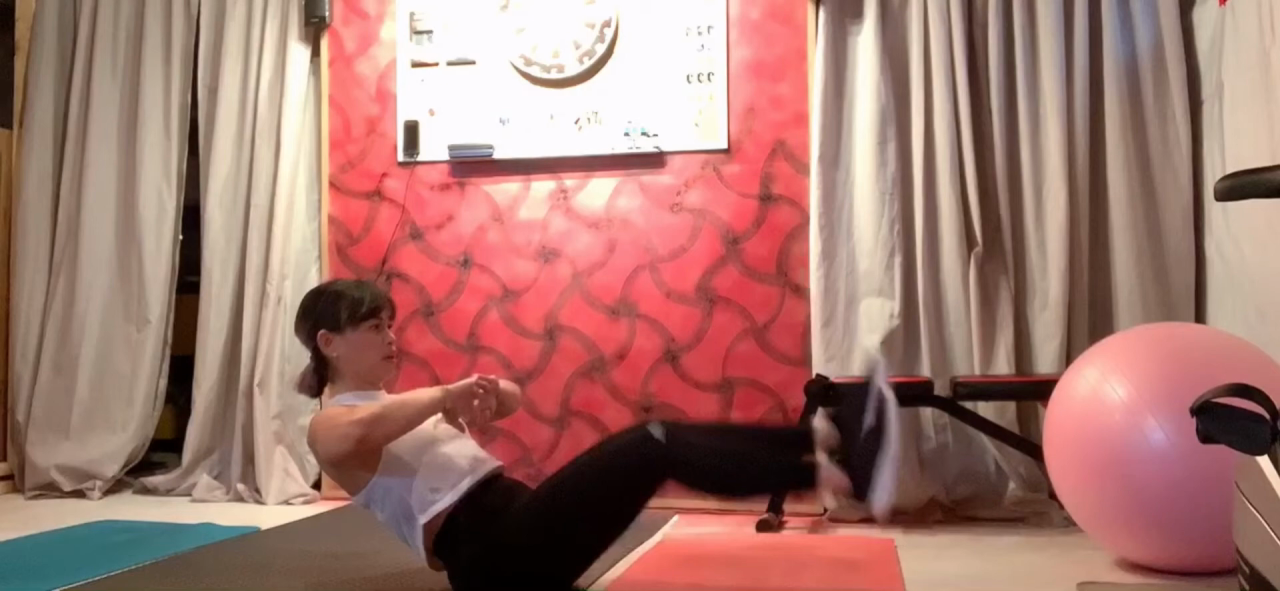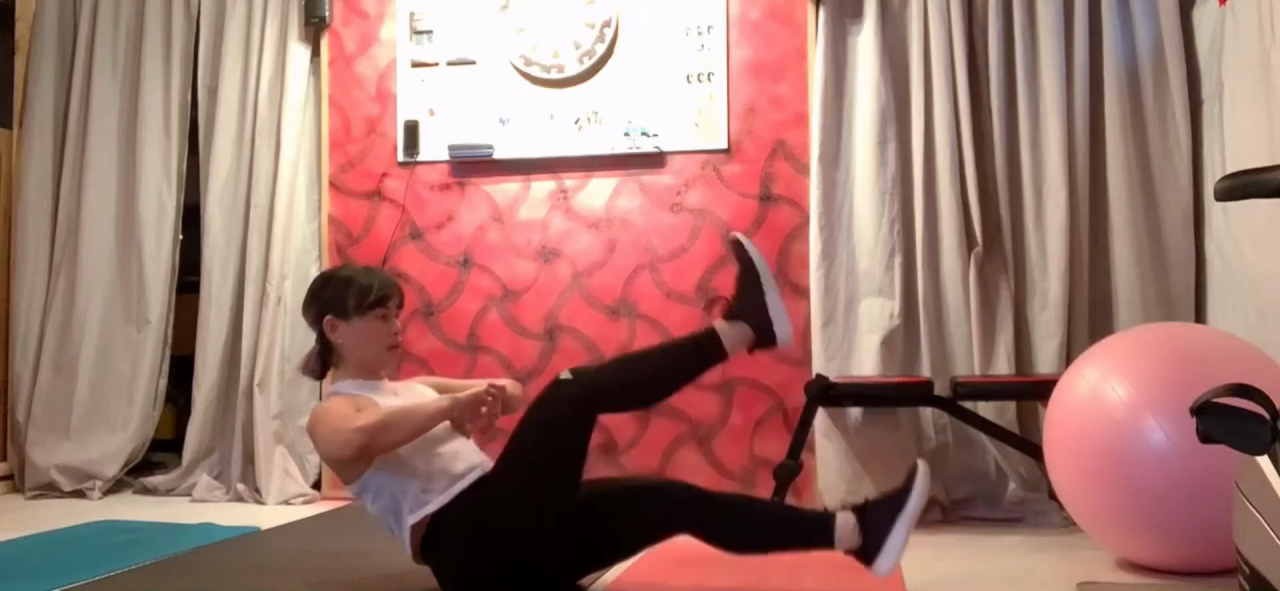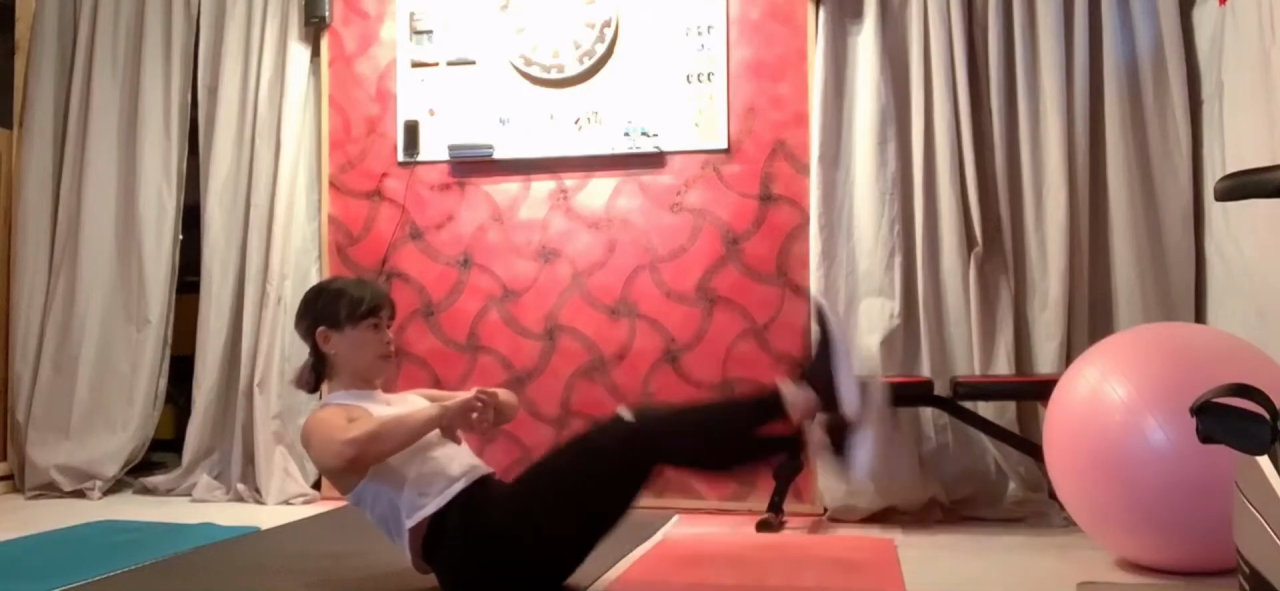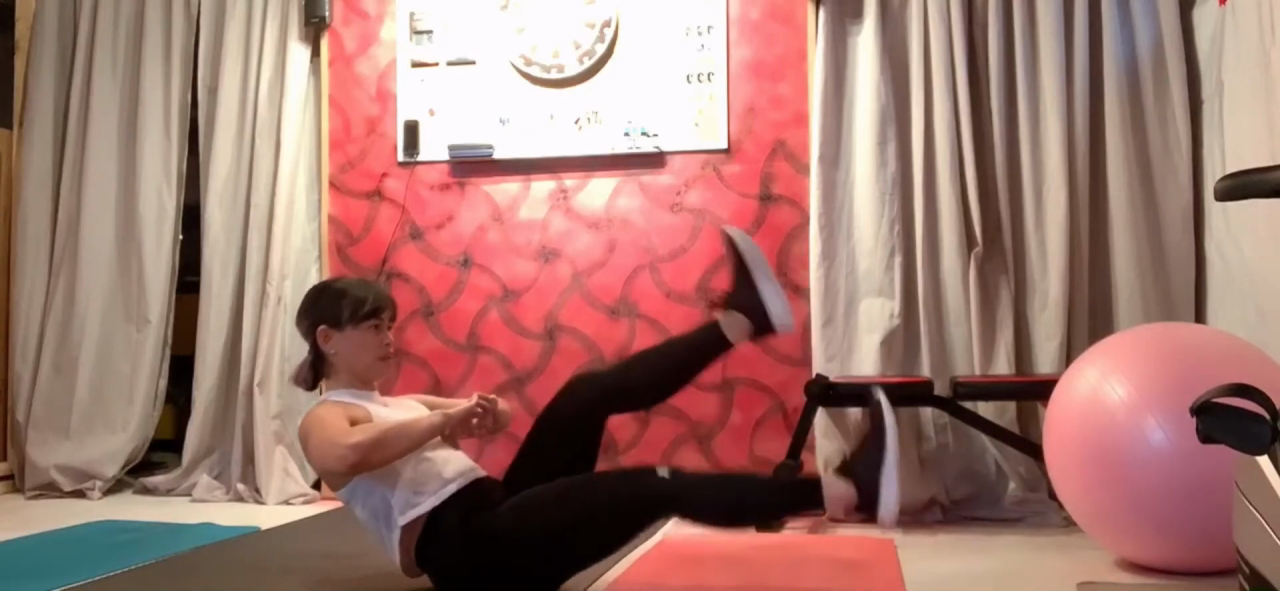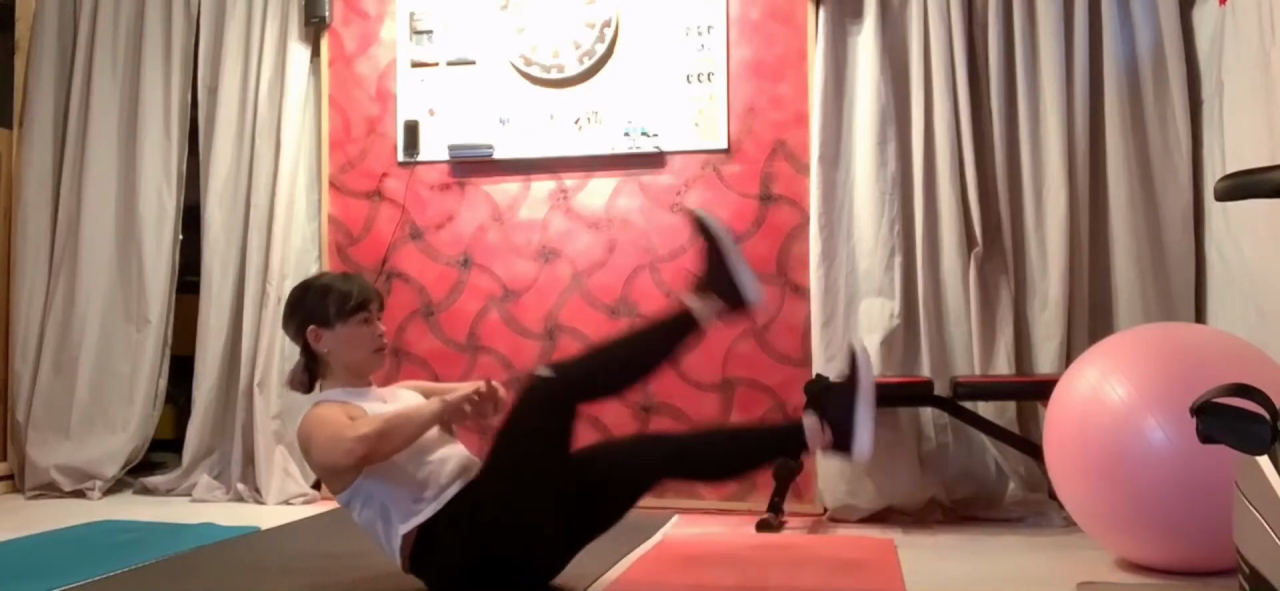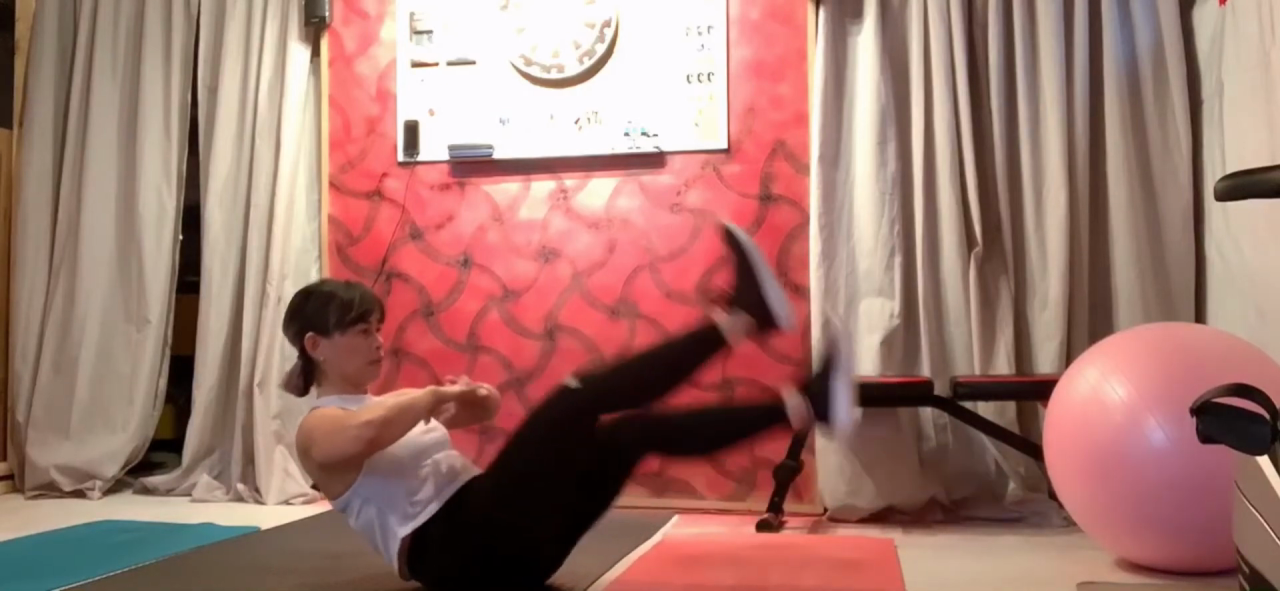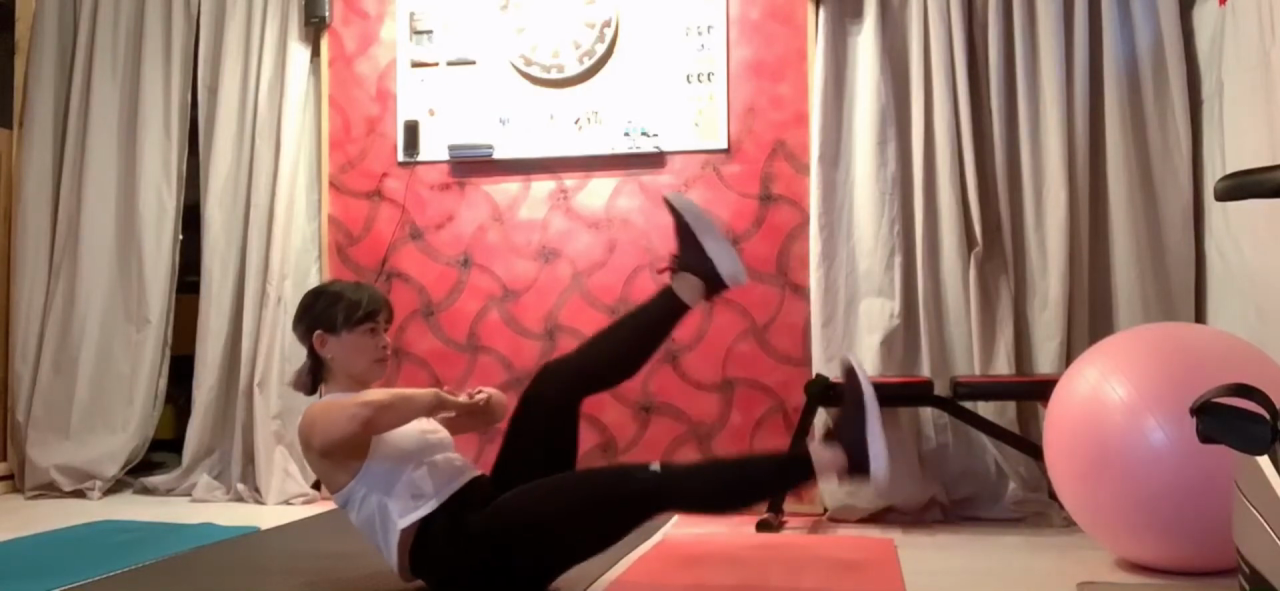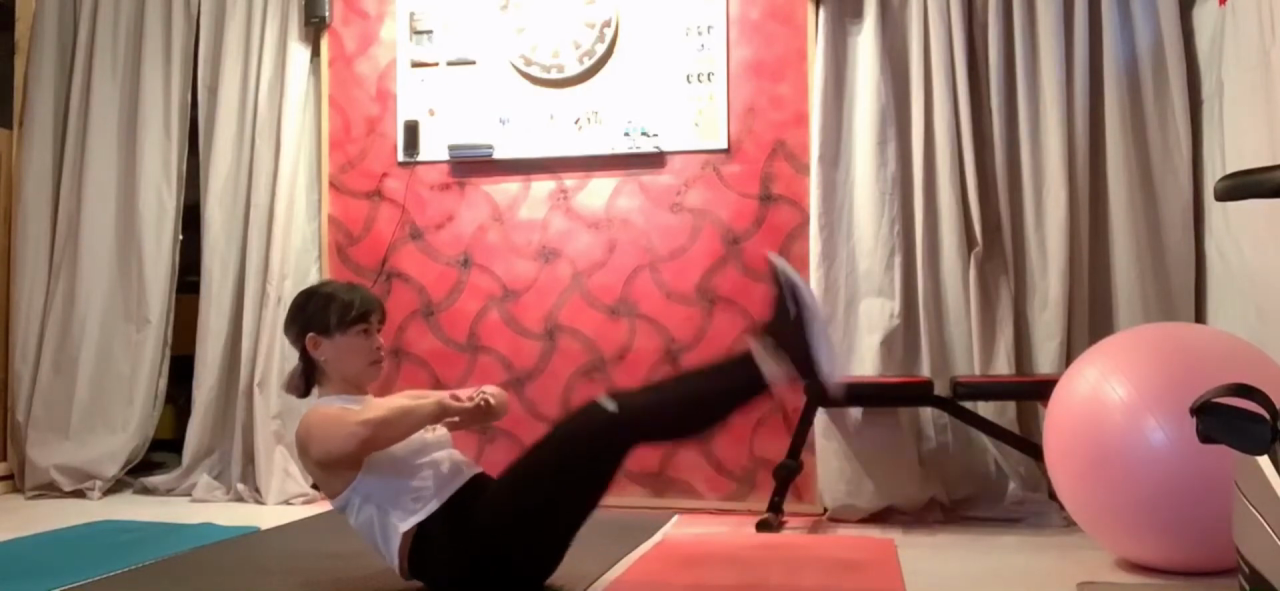
dt=0.5s
person 1, frame 1
left shoulder: (400, 404)
right shoulder: (331, 423)
left elbow: (511, 399)
right elbow: (349, 440)
left wrist: (483, 393)
right wrist: (441, 397)
left hip: (518, 523)
left knee: (660, 446)
right knee: (651, 445)
left ankle: (822, 439)
right ankle: (838, 472)
person 1, frame 2
left shoulder: (409, 390)
right shoulder: (332, 415)
left elbow: (511, 393)
right elbow: (352, 443)
left wrist: (490, 395)
right wrist: (451, 407)
left hip: (522, 537)
left knee: (676, 500)
right knee: (574, 390)
left ankle: (855, 534)
right ankle: (739, 331)
person 1, frame 3
left shoulder: (396, 403)
right shoulder: (325, 421)
left elbow: (508, 407)
right elbow: (344, 454)
left wrist: (483, 401)
right wrist: (440, 414)
left hip: (503, 526)
left knee: (641, 433)
right knee: (633, 434)
left ankle: (802, 401)
right ankle: (799, 401)
person 1, frame 4
left shoulder: (397, 405)
right shoulder: (324, 420)
left elbow: (500, 418)
right elbow: (345, 457)
left wrist: (479, 410)
right wrist: (444, 423)
left hip: (501, 517)
left knee: (588, 394)
right knee: (651, 488)
left ankle: (739, 320)
right ankle: (845, 490)
person 1, frame 5
left shoulder: (397, 394)
right shoulder: (323, 423)
left elbow: (475, 401)
right elbow: (355, 447)
left wrist: (474, 398)
right wrist: (445, 406)
left hip: (511, 536)
left knee: (655, 450)
right knee: (552, 388)
left ankle: (818, 427)
right ankle: (706, 305)
person 1, frame 6
left shoulder: (384, 405)
right shoulder: (319, 429)
left elbow: (488, 408)
right elbow: (359, 438)
left wrist: (467, 398)
right wrist: (434, 396)
left hip: (508, 539)
left knee: (633, 429)
right knee: (576, 401)
left ankle: (800, 407)
right ankle: (735, 320)
person 1, frame 7
left shoulder: (394, 406)
right shoulder: (322, 424)
left elbow: (495, 408)
right elbow: (363, 417)
left wrist: (477, 404)
right wrist: (439, 399)
left hip: (495, 518)
left knee: (560, 381)
right knee: (646, 483)
left ankle: (689, 283)
right ankle: (828, 458)
person 1, frame 8
left shoulder: (390, 406)
right shoulder: (318, 428)
left elbow: (503, 403)
right elbow: (359, 436)
left wrist: (477, 398)
right wrist: (439, 405)
left hip: (490, 529)
left knee: (621, 417)
right knee: (605, 423)
left ankle: (774, 357)
right ankle: (773, 363)
